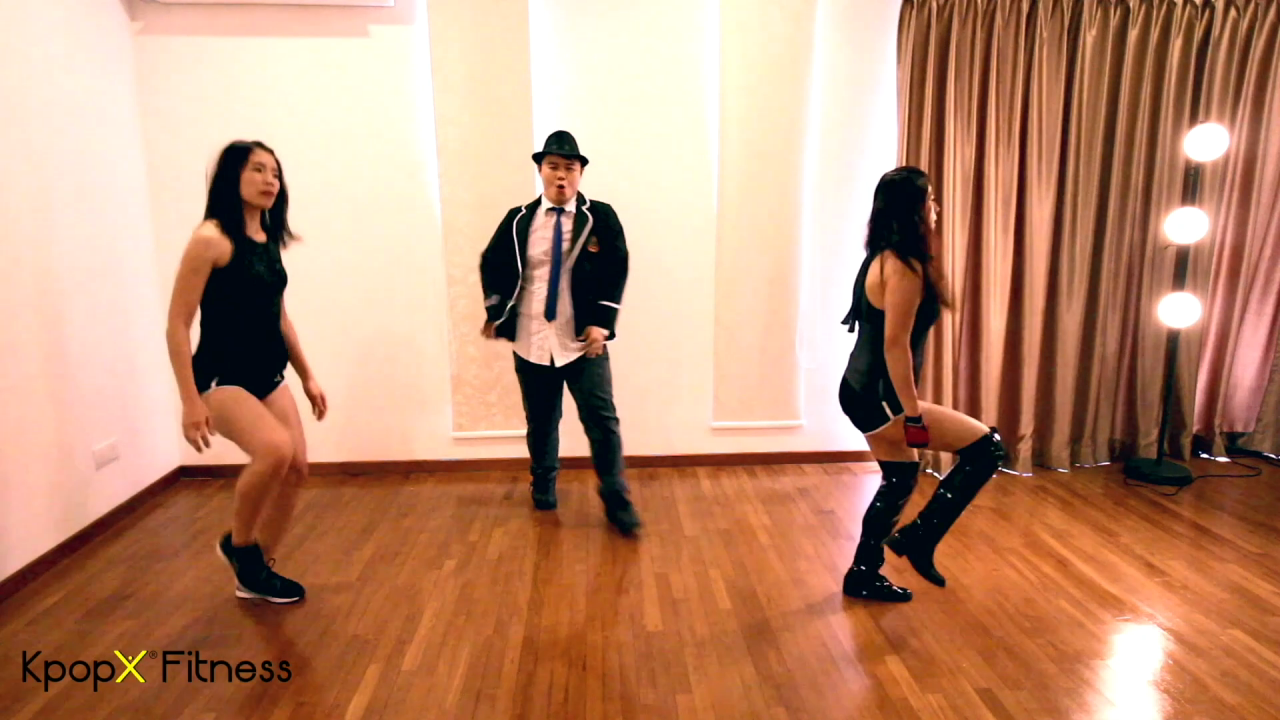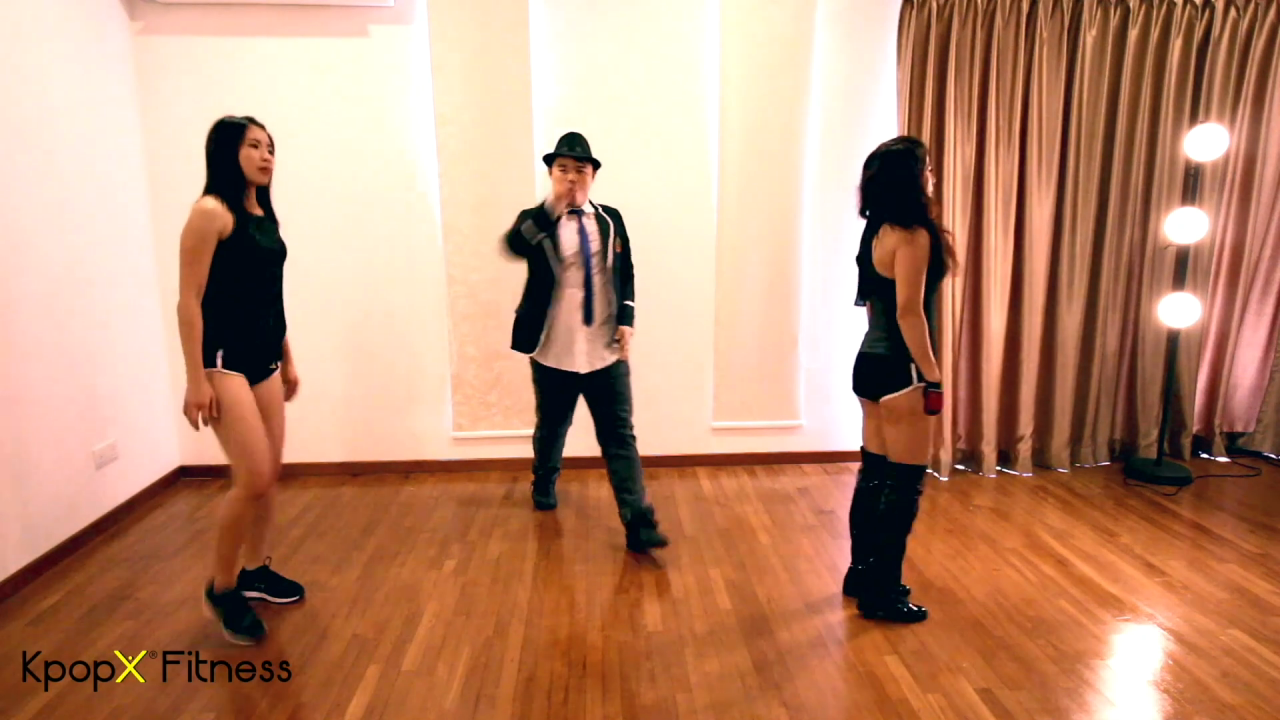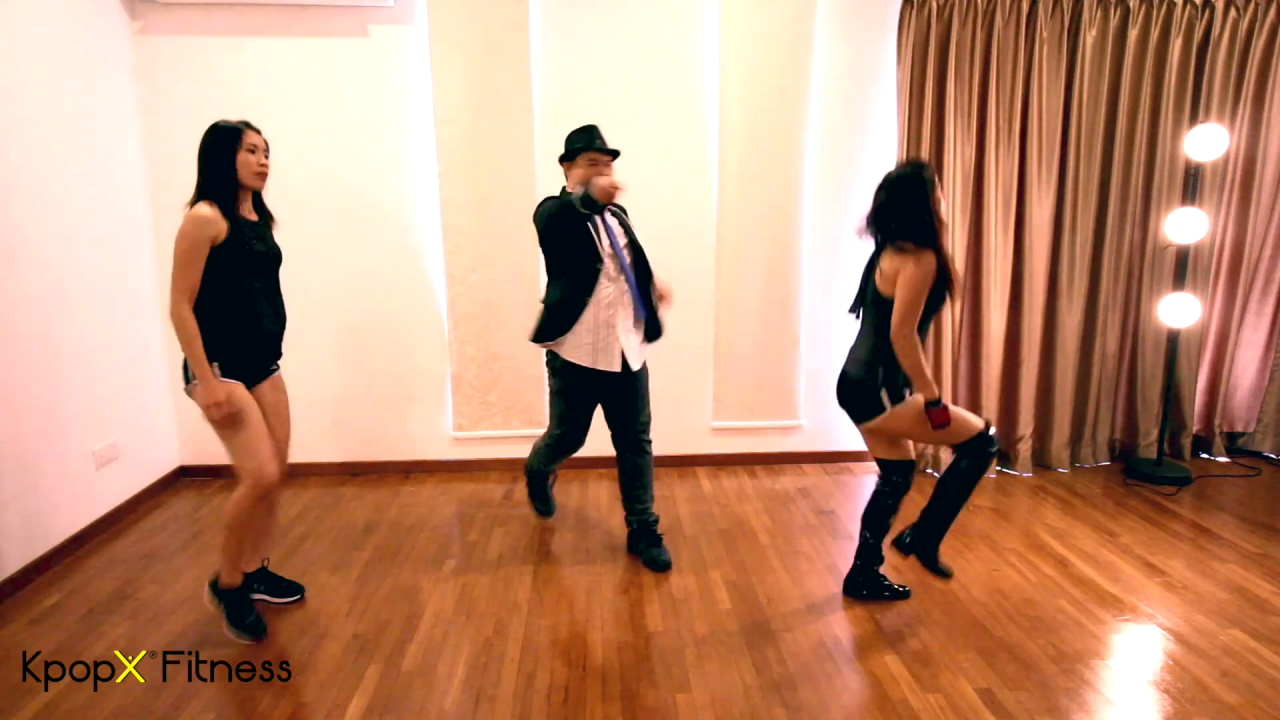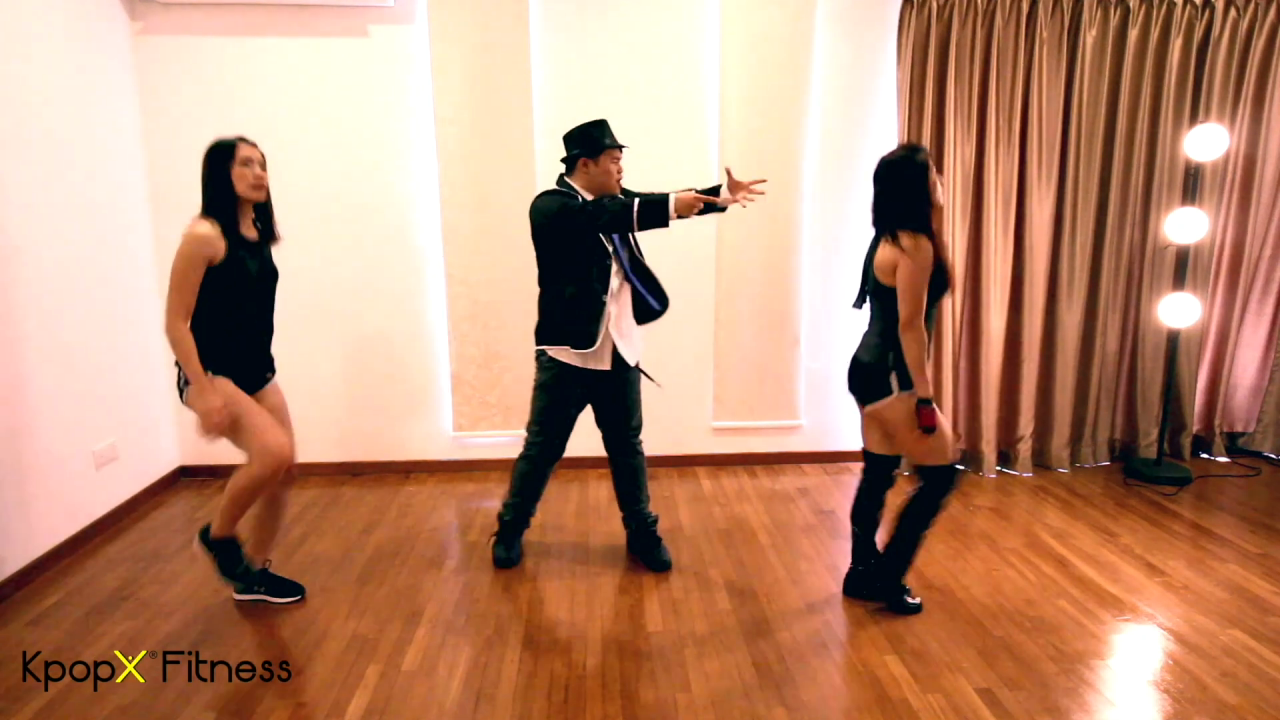
dt=0.2s
person 1, frame 1
left shoulder: (269, 239)
right shoulder: (211, 239)
right elbow: (178, 323)
left wrist: (308, 377)
right wrist: (189, 400)
left hip: (268, 376)
right hip: (222, 379)
left knee: (294, 473)
right knee: (278, 453)
left ankle: (256, 571)
right ankle: (239, 540)
person 1, frame 2
left shoulder: (264, 216)
right shoulder: (211, 212)
right elbow: (189, 299)
left wrist: (287, 360)
right wrist: (195, 378)
left hip: (262, 362)
right hip: (223, 362)
left knee: (269, 475)
right knee: (255, 478)
left ankle: (253, 571)
right ankle: (223, 589)
person 1, frame 3
left shoulder: (258, 220)
right shoulder: (205, 219)
right elbow: (181, 306)
right wrist: (207, 378)
left hip: (263, 362)
right hip: (223, 369)
left knee: (274, 473)
right knee: (260, 476)
left ankle: (254, 571)
right ankle: (230, 584)
person 1, frame 4
left shoulder: (260, 234)
right shoulder: (205, 237)
right elbow: (177, 322)
left wrist: (268, 377)
right wrist: (204, 390)
left hip: (256, 374)
right hip: (211, 377)
left knee: (279, 473)
right knee: (274, 454)
left ankle: (254, 573)
right ankle: (220, 534)
person 2, frame 1
left shoulder: (885, 258)
right shoulder: (903, 269)
right elbow: (896, 344)
right wrist: (914, 413)
left hip: (863, 387)
right hip: (879, 393)
left knee: (899, 480)
right knee: (986, 447)
left ankle: (864, 574)
right ankle: (919, 541)
person 2, frame 2
left shoulder: (882, 229)
right shoulder: (912, 235)
right elbow: (909, 311)
right wrist: (932, 379)
left hip: (871, 363)
right hip: (897, 369)
left knee: (877, 474)
right knee: (905, 484)
left ankle: (864, 574)
right ankle: (883, 594)
person 2, frame 3
left shoulder: (892, 249)
right shoulder: (918, 257)
right elbow: (902, 333)
right wrist: (931, 397)
left hip: (861, 381)
right hip: (880, 387)
left knee: (896, 477)
right knee: (980, 441)
left ankle: (865, 573)
right ankle: (923, 537)
person 2, frame 4
left shoulder: (891, 239)
right shoulder: (914, 246)
right elbow: (909, 323)
right wrist: (924, 396)
left hip: (870, 372)
right hip: (888, 377)
left knee: (880, 473)
right knee: (939, 475)
left ankle: (865, 573)
right ankle: (887, 578)
person 3, frame 1
left shoulder: (602, 217)
right shoulder: (519, 220)
left elbow: (615, 271)
right elbow: (493, 265)
left wrist: (600, 323)
right wrist: (495, 312)
left hip: (581, 342)
right hip: (532, 343)
left knee: (601, 419)
right knee: (540, 422)
left ankle: (616, 500)
right ankle: (544, 481)
person 3, frame 2
left shoulder: (612, 221)
right shoulder: (535, 219)
left elbow: (625, 274)
right elbow: (515, 245)
left wrist: (626, 320)
right wrist: (551, 208)
left hip: (606, 350)
right hip: (553, 352)
left knee: (619, 436)
right knee: (551, 428)
left ankle: (639, 523)
right ankle: (545, 480)
person 3, frame 3
left shoulder: (617, 214)
right shoulder: (554, 211)
left elbow: (635, 265)
right elbow: (565, 219)
left wrist: (652, 286)
right wrist: (591, 198)
left hip: (628, 349)
right hip: (577, 351)
left knee: (635, 441)
right knee: (567, 434)
left ankle: (643, 531)
right ankle: (539, 473)
person 3, frame 4
left shoulder: (624, 206)
right shoulder: (553, 207)
left elbow: (661, 209)
right elbow: (599, 215)
left wrist: (721, 196)
right wrist: (668, 207)
left hip: (620, 349)
right hip: (569, 350)
left knee: (626, 444)
right knee: (544, 446)
left ankle: (641, 533)
right ankle: (510, 528)
